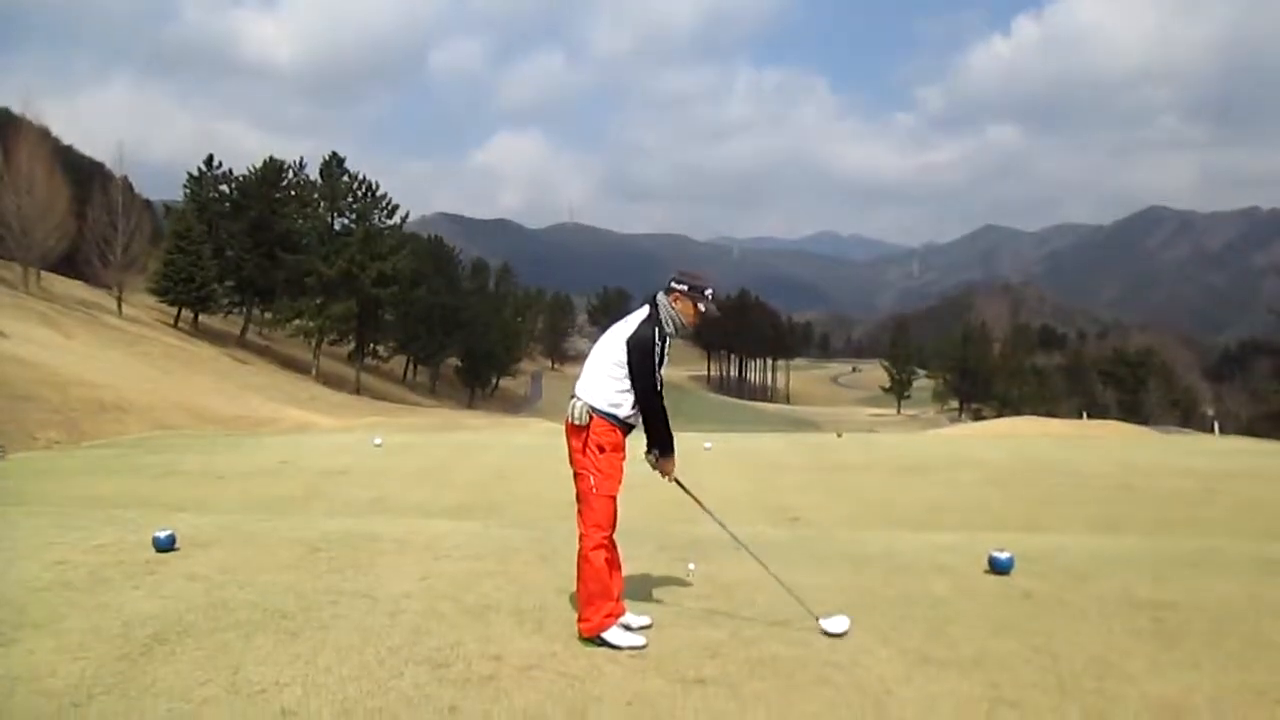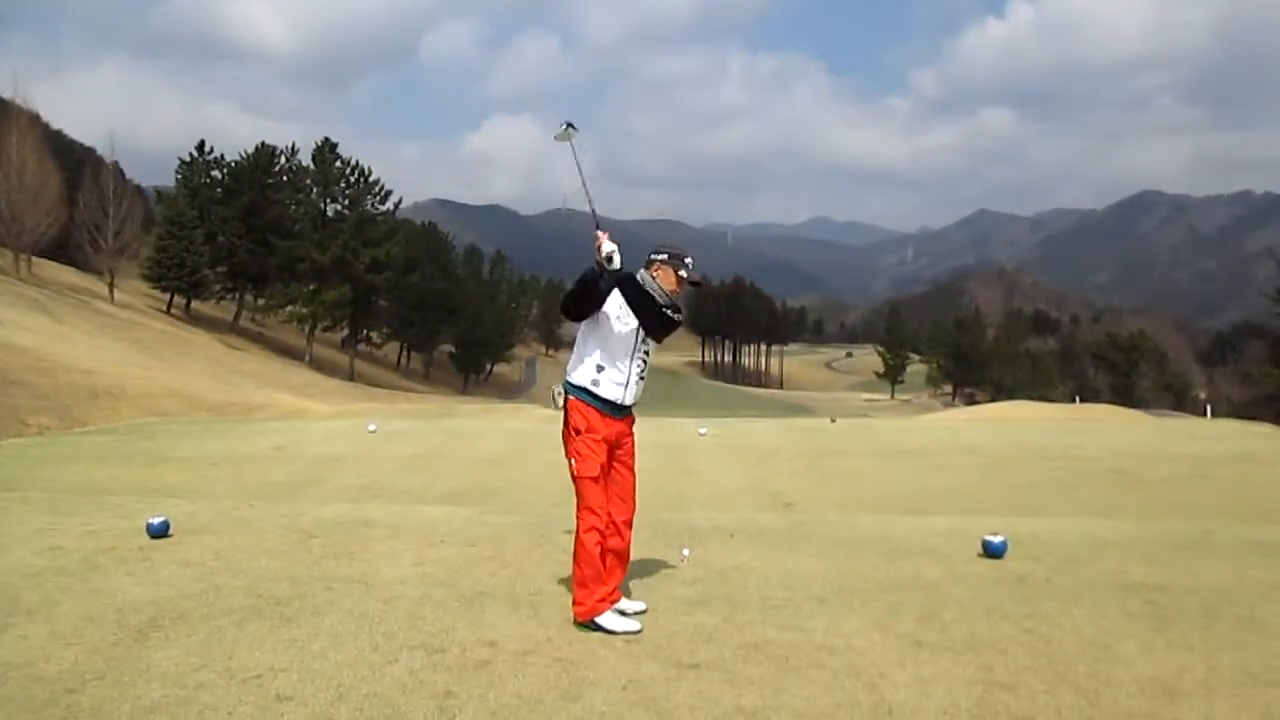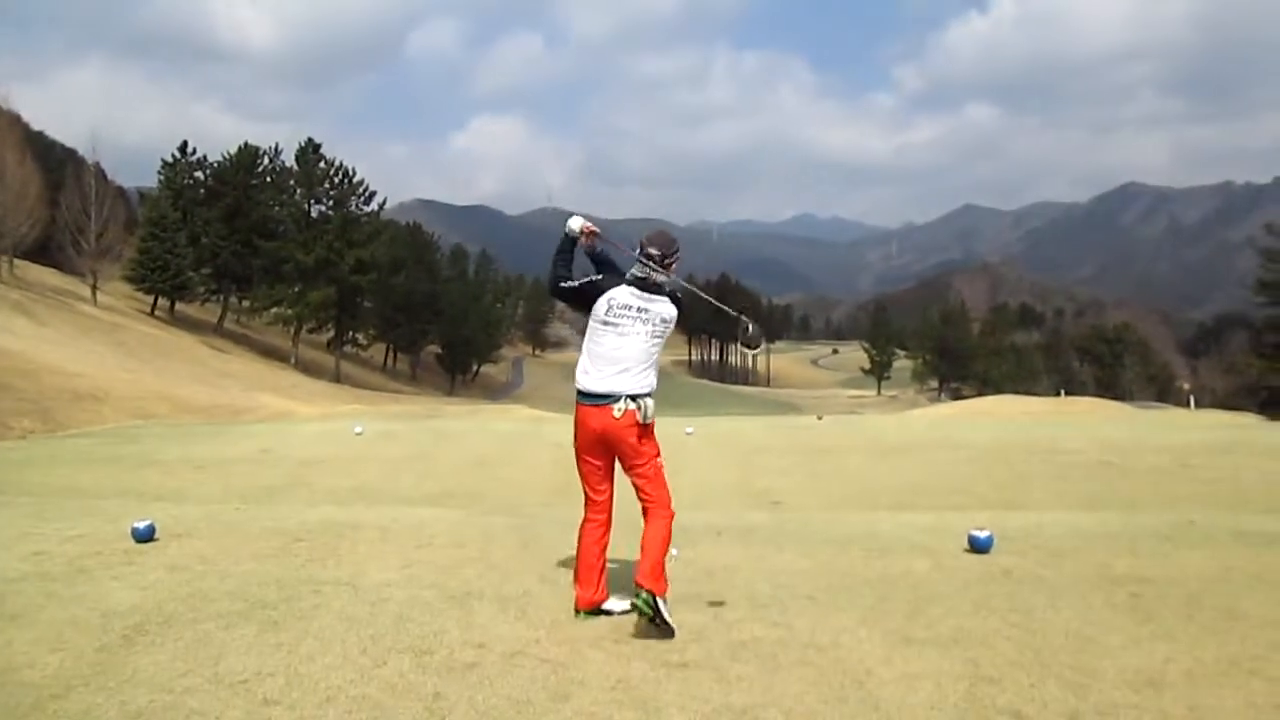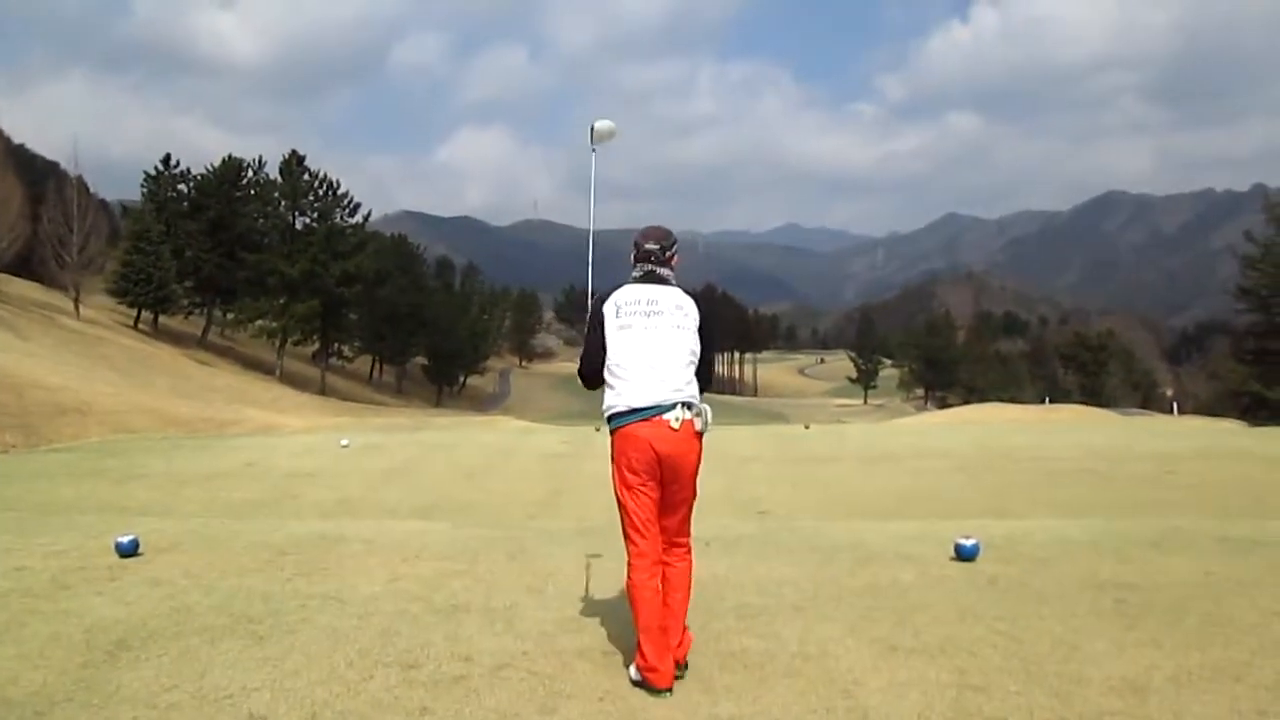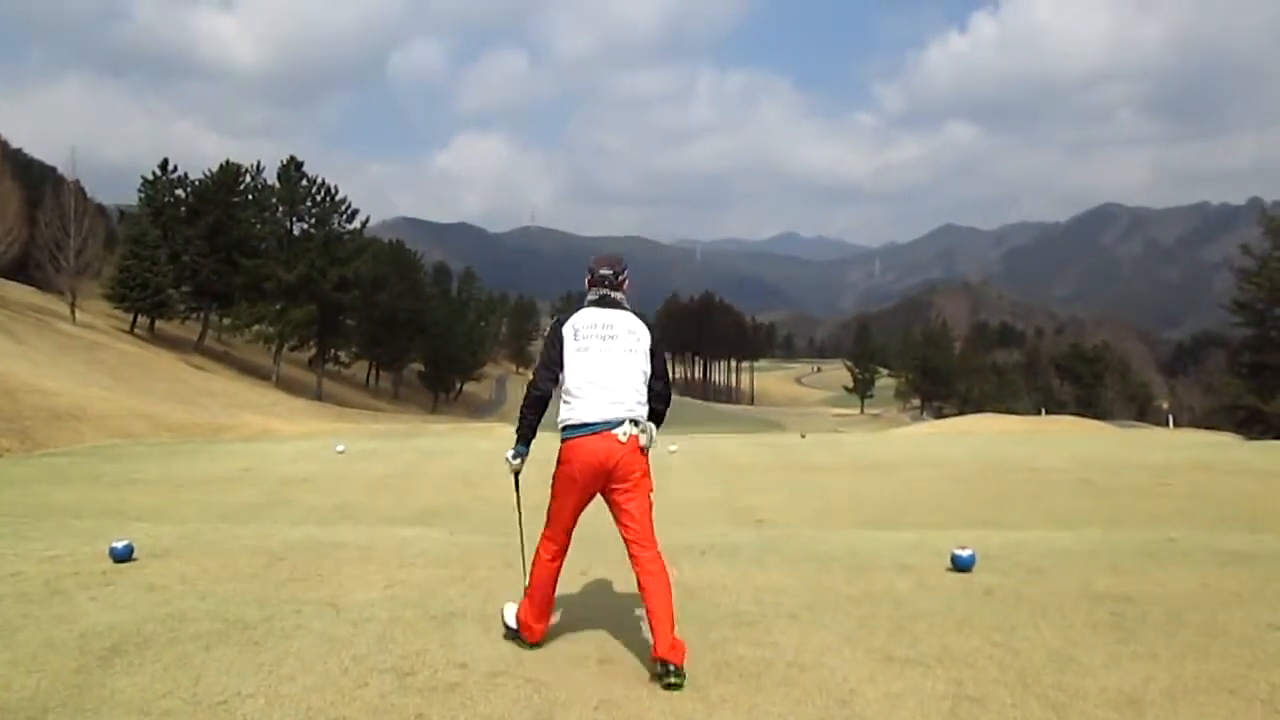
dt=1s
person 1, frame 1
left shoulder: (652, 327)
right shoulder: (648, 333)
left elbow: (649, 395)
right elbow: (649, 398)
left wrist: (655, 446)
right wrist: (666, 451)
left hip: (605, 429)
right hip: (596, 429)
left knee: (605, 524)
right knee: (597, 525)
left ankle: (610, 608)
right ankle: (597, 621)
person 1, frame 2
left shoulder: (668, 314)
right shoulder: (606, 287)
left elbow: (647, 311)
right elbow: (571, 309)
left wrist: (617, 268)
right wrist: (600, 268)
left hip: (621, 419)
right hip: (586, 413)
left knee: (621, 512)
right knee: (594, 513)
left ankle: (609, 594)
right ankle: (590, 607)
person 1, frame 3
left shoulder: (604, 291)
right shoulder: (671, 308)
left elbow: (557, 285)
left wrist: (571, 234)
right wrist: (594, 250)
left hip: (587, 412)
right hip: (630, 416)
left knee: (597, 506)
right knee: (658, 507)
left ankle: (589, 594)
right ankle: (649, 587)
person 1, frame 4
left shoulder: (610, 303)
right shoulder: (690, 306)
left elbow: (589, 375)
left wrist: (615, 370)
left hip: (632, 433)
right hip: (683, 428)
left knee: (643, 551)
right knee: (677, 544)
left ankle: (654, 668)
right ankle: (675, 651)
person 1, frame 5
left shoulder: (567, 325)
right shoulder: (642, 329)
left elbow: (540, 388)
right elbow: (660, 393)
left wrist: (521, 444)
right wrist: (645, 434)
left hip: (580, 445)
right hip: (628, 445)
left knee: (554, 542)
right knee: (645, 550)
left ankle: (530, 624)
right ankle: (668, 655)
